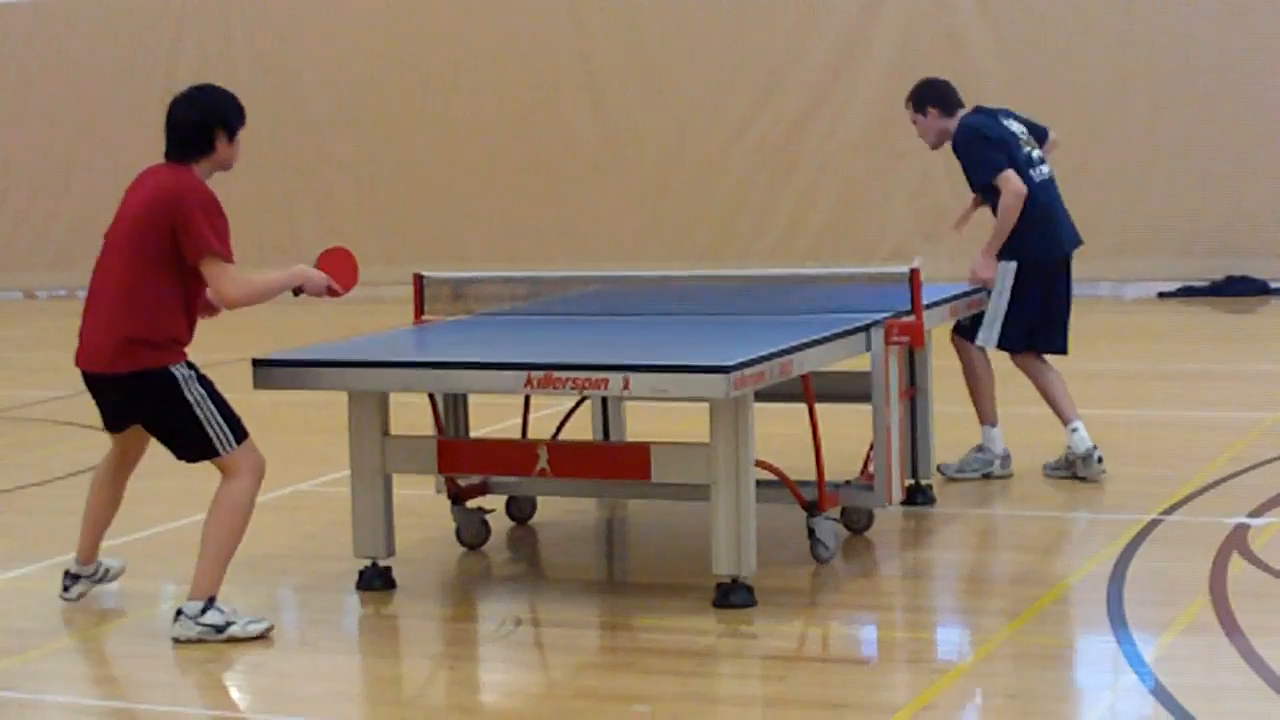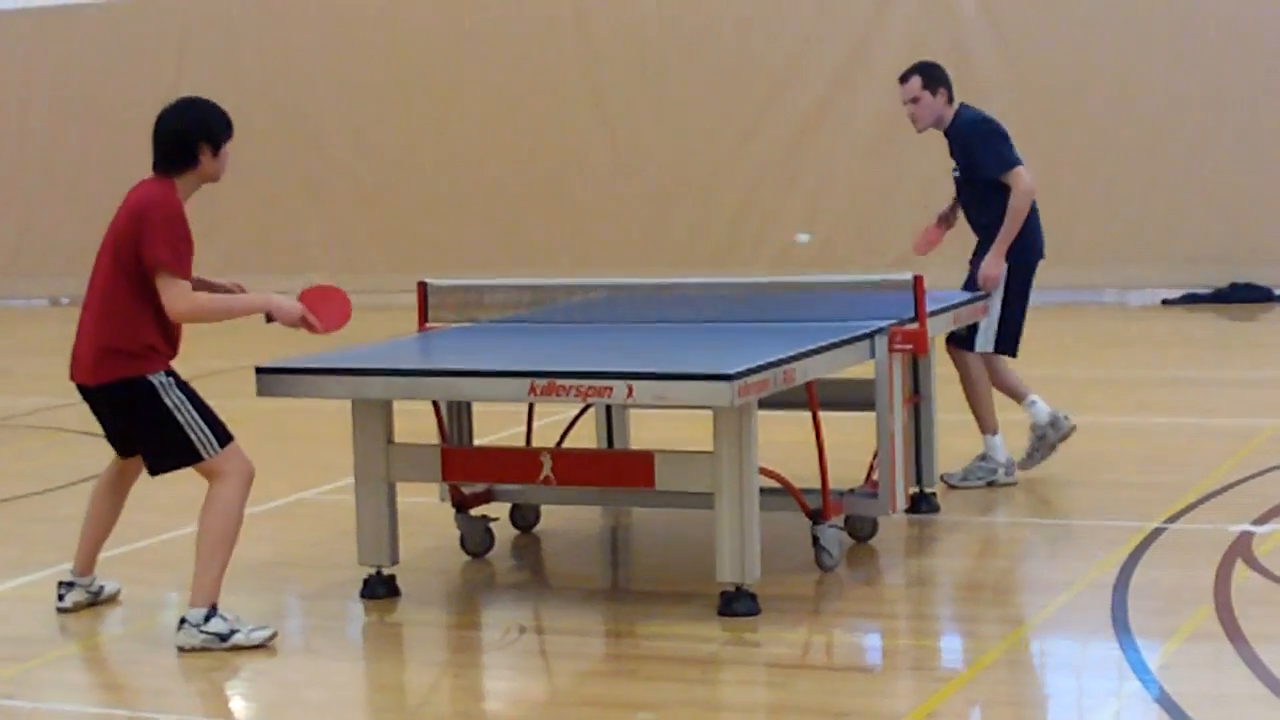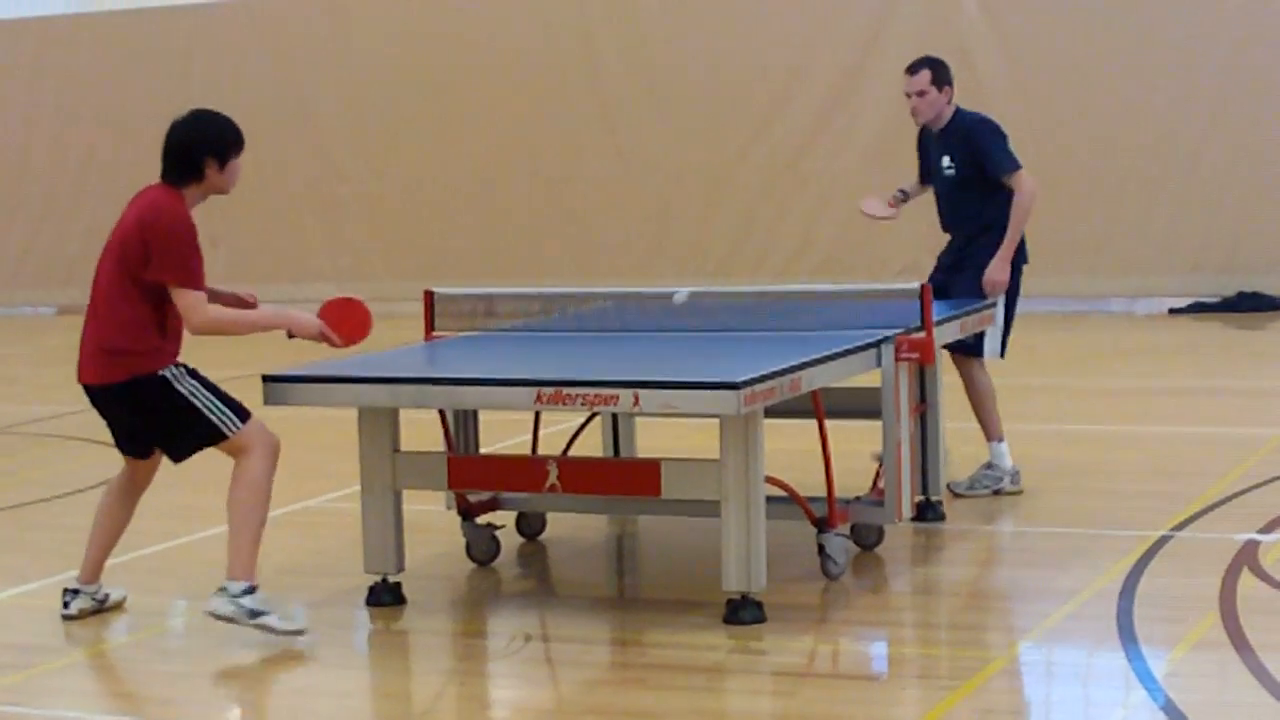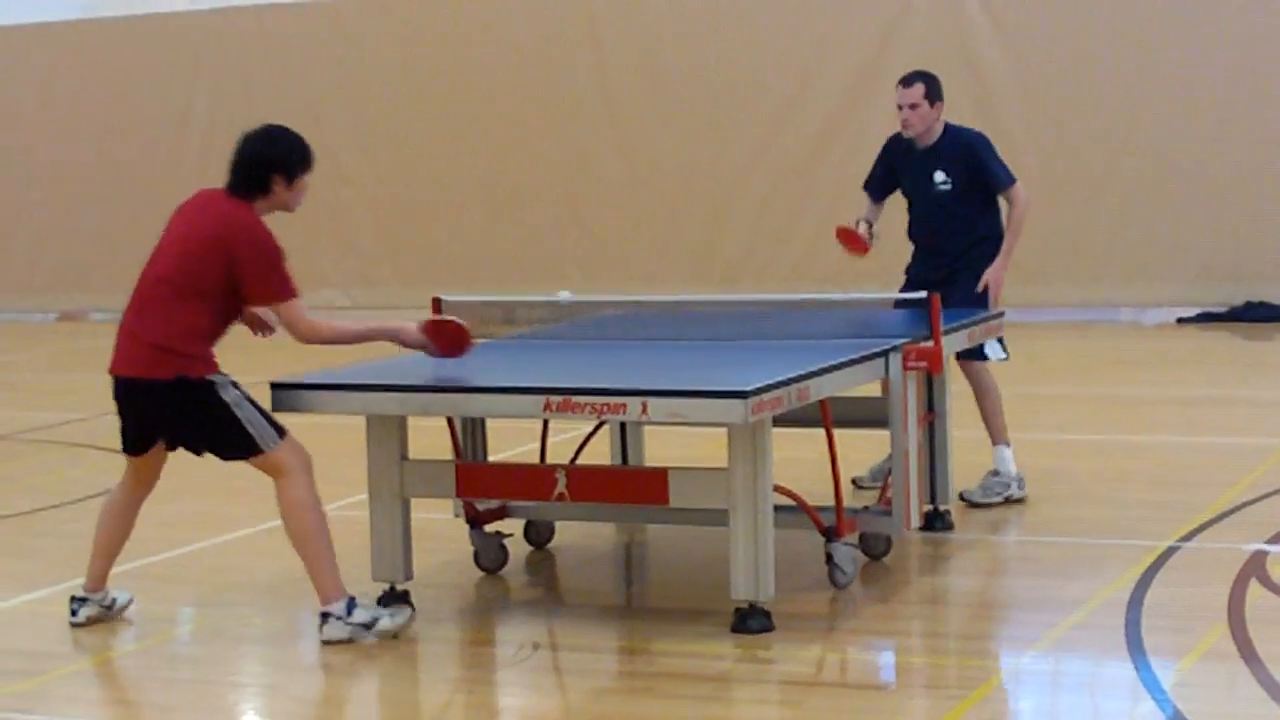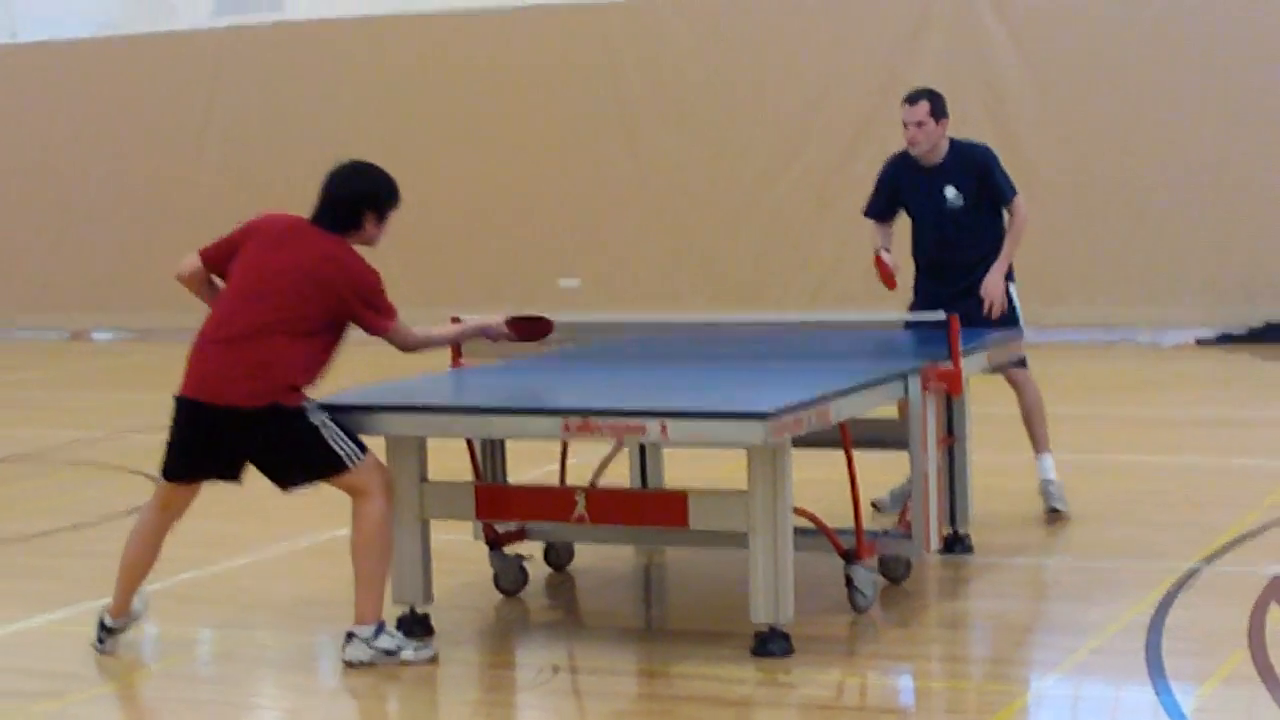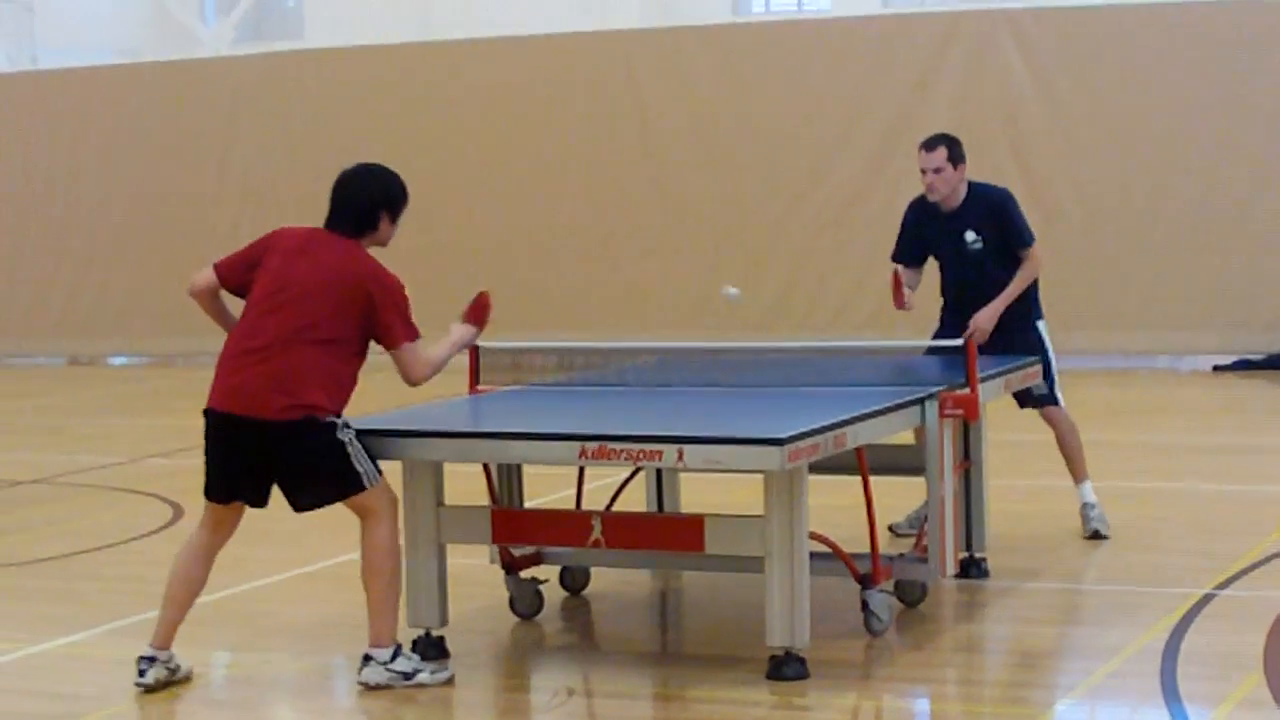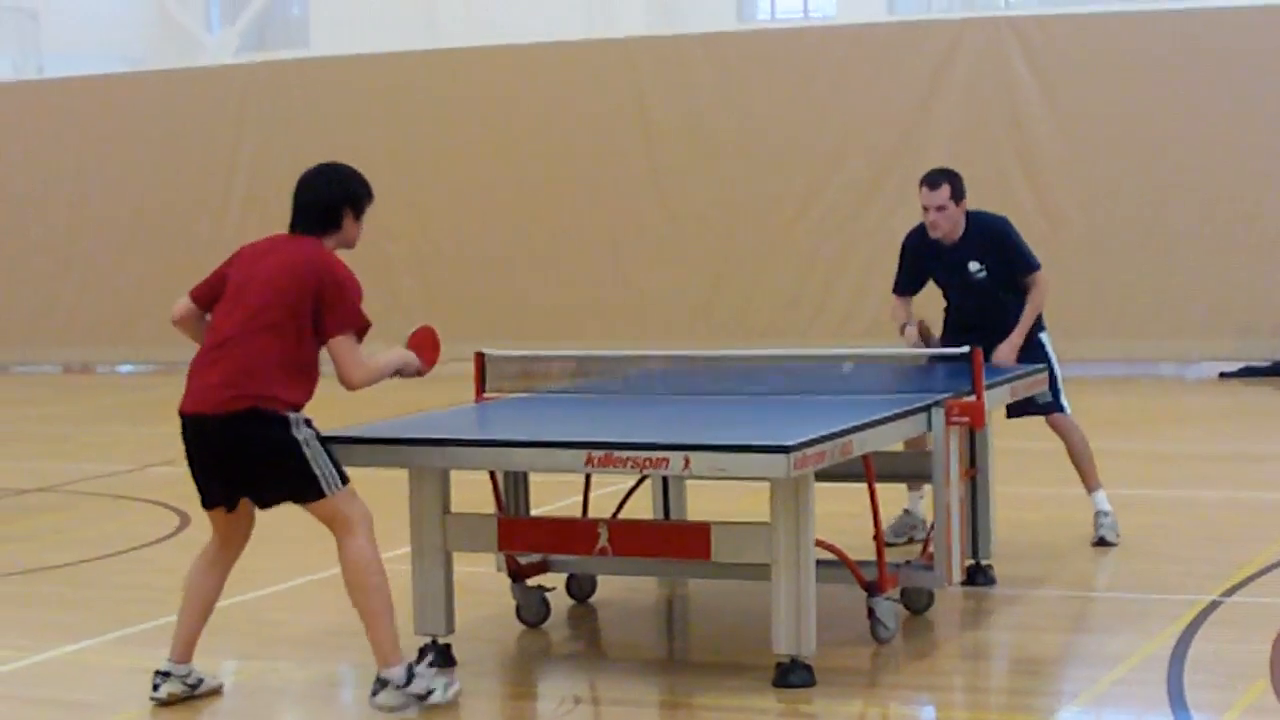
dt=0.2s
person 1, frame 1
left shoulder: (147, 182)
right shoulder: (193, 197)
right elbow: (232, 291)
left wrist: (186, 291)
right wrist: (298, 275)
left hip: (99, 353)
right hip: (149, 358)
left knee: (128, 443)
right knee: (244, 465)
left ankle: (82, 569)
right ankle: (199, 609)
person 1, frame 2
left shoulder: (146, 195)
right shoulder: (163, 209)
right elbow: (180, 308)
left wrist: (211, 286)
right wrist: (268, 303)
left hip: (98, 362)
right hip: (132, 368)
left knee: (128, 463)
right knee: (232, 471)
left ankle: (78, 582)
right ankle: (201, 617)
person 1, frame 3
left shoulder: (152, 202)
right shoulder: (170, 219)
right elbow: (199, 319)
left wrist: (221, 296)
right wrist: (285, 319)
left hip: (105, 365)
right hip: (138, 367)
left knee: (140, 466)
right knee: (259, 446)
left ankle: (85, 588)
right ankle: (238, 589)
person 1, frame 4
left shoulder: (201, 204)
right shoulder: (252, 237)
right elbow: (305, 329)
right wrist: (390, 330)
left hip: (132, 364)
right hip: (180, 370)
left knee: (140, 472)
right knee: (292, 465)
left ankle: (91, 596)
right ankle: (337, 609)
person 1, frame 5
left shoulder: (265, 229)
right shoulder: (353, 274)
left elbow: (189, 271)
right elbow: (406, 340)
right wrist: (474, 328)
left hip: (200, 389)
right hip: (267, 400)
left knee: (168, 500)
right knee: (373, 485)
left ankle: (113, 619)
right ankle: (366, 633)
person 1, frame 6
left shoulder: (281, 242)
right shoulder: (378, 281)
left elbow: (201, 287)
right elbow: (416, 372)
right wrist: (459, 337)
left hip: (229, 405)
right hip: (298, 414)
left knee: (215, 528)
right knee: (380, 509)
left ankle: (155, 658)
right ankle: (383, 655)
person 1, frame 7
left shoulder: (253, 252)
right shoulder: (333, 274)
left elbow: (183, 315)
right elbow: (354, 374)
right wrist: (397, 358)
left hip: (200, 410)
right hip: (259, 411)
left knee: (228, 537)
right knee: (353, 523)
left ankle: (175, 672)
right ankle: (394, 673)
person 2, frame 1
left shoulder: (968, 136)
right shoulder: (998, 118)
left elbow: (1016, 191)
right elbow: (1048, 140)
left wrist: (989, 255)
left hip: (1028, 248)
right hip: (1056, 243)
left knee: (968, 339)
right knee: (1025, 352)
left ankle: (993, 450)
right ankle: (1081, 447)
person 2, frame 2
left shoulder: (972, 128)
right shoulder: (964, 126)
left elbow: (1023, 185)
left wrist: (996, 255)
right wrist: (955, 208)
left hip: (1008, 250)
right hip: (1010, 248)
left knee: (962, 346)
right knee: (977, 348)
left ankle: (996, 458)
right ankle: (1044, 417)
person 2, frame 3
left shoulder: (976, 130)
right shoulder: (928, 136)
left elbow: (1025, 188)
left wrist: (1003, 258)
right wrist: (907, 194)
left hip: (991, 257)
right hip: (959, 253)
left knee: (966, 355)
left ankle: (1003, 466)
person 2, frame 4
left shoulder: (970, 145)
right shoulder: (896, 149)
left elbow: (1018, 199)
right elbow: (875, 196)
left wrist: (1001, 264)
right wrist: (866, 222)
left hip: (975, 269)
right hip: (927, 268)
left knee: (972, 360)
left ankle: (1007, 473)
person 2, frame 5
left shoulder: (978, 159)
right shoulder: (898, 169)
left elbow: (1018, 212)
right elbow: (881, 219)
left wrist: (998, 272)
right wrist: (884, 250)
left hip: (986, 283)
right hip: (934, 288)
left knee: (1016, 371)
left ankle: (1048, 476)
person 2, frame 6
left shoulder: (996, 202)
right shoulder: (919, 213)
left elbow: (1032, 259)
right elbow: (911, 267)
left wrist: (994, 309)
right wrist: (906, 289)
left hip: (1014, 318)
right hip: (959, 321)
left knee: (1051, 410)
left ankle: (1088, 501)
person 2, frame 7
left shoulder: (995, 230)
right shoulder: (917, 243)
left elbow: (1039, 285)
right elbow: (902, 298)
left wrist: (1013, 342)
right wrist: (907, 327)
left hip: (1017, 335)
right hip: (959, 336)
left knee: (1059, 418)
left ankle: (1102, 509)
right ankle: (915, 513)
